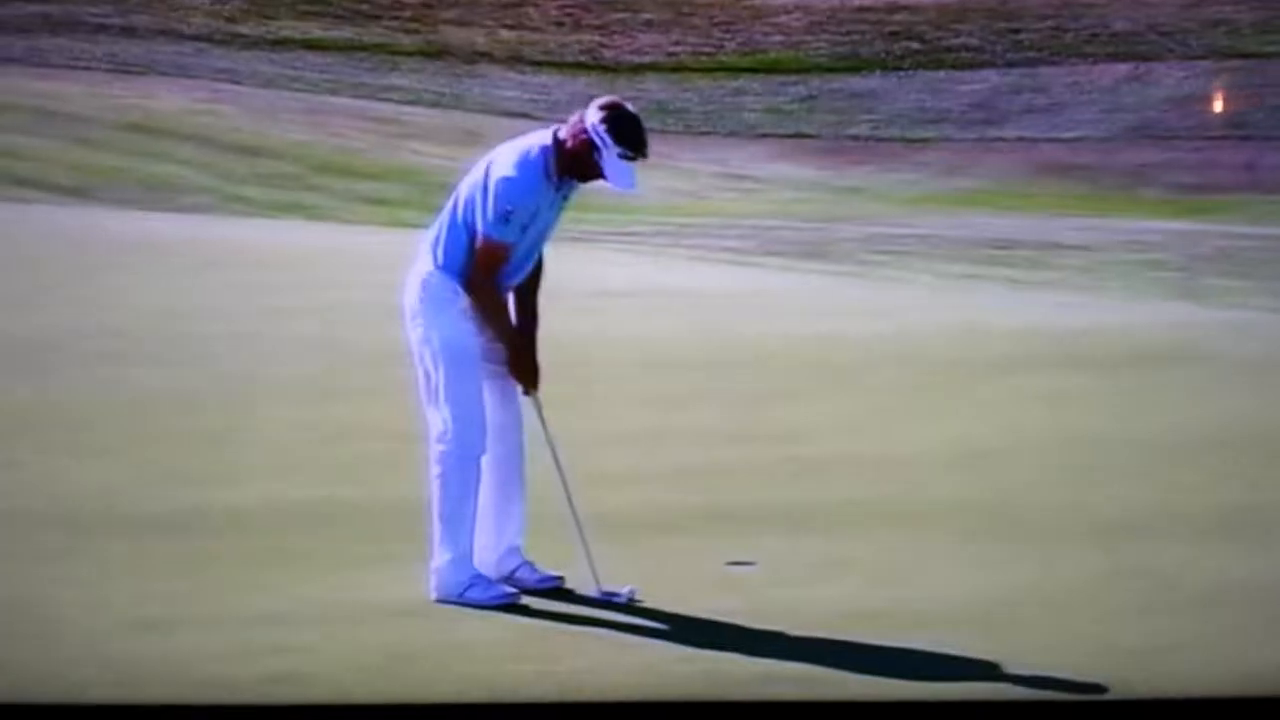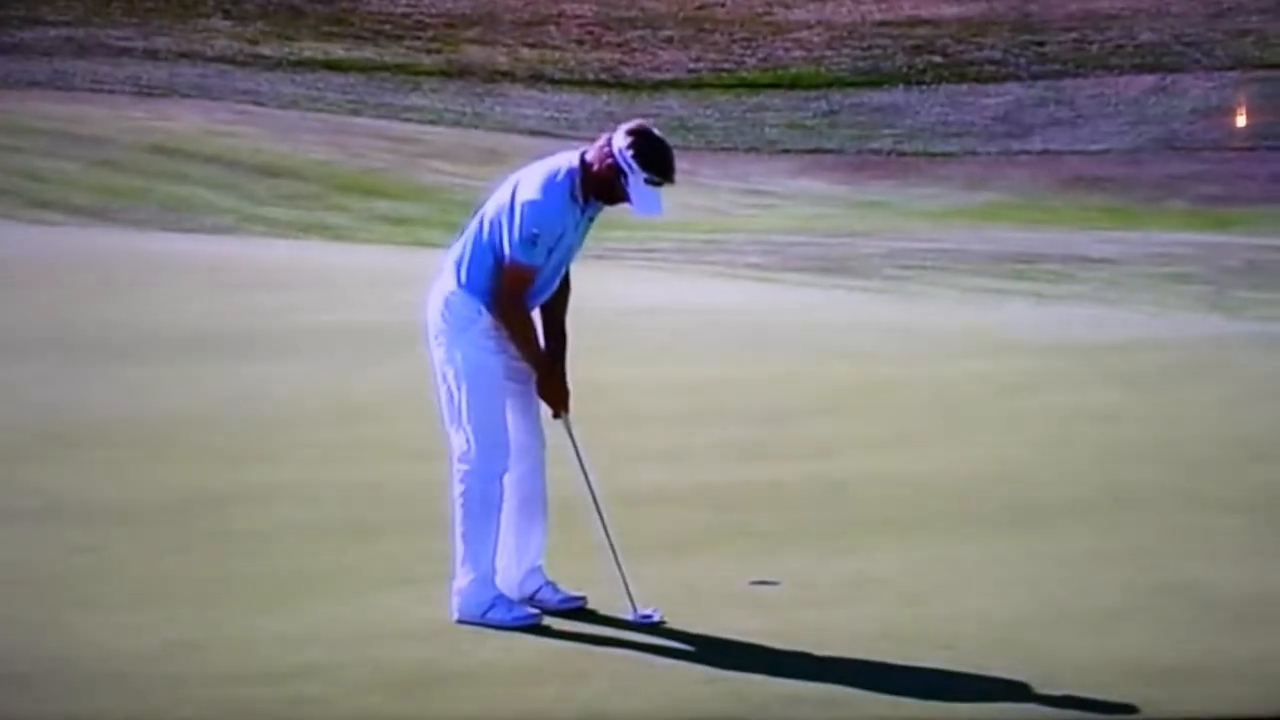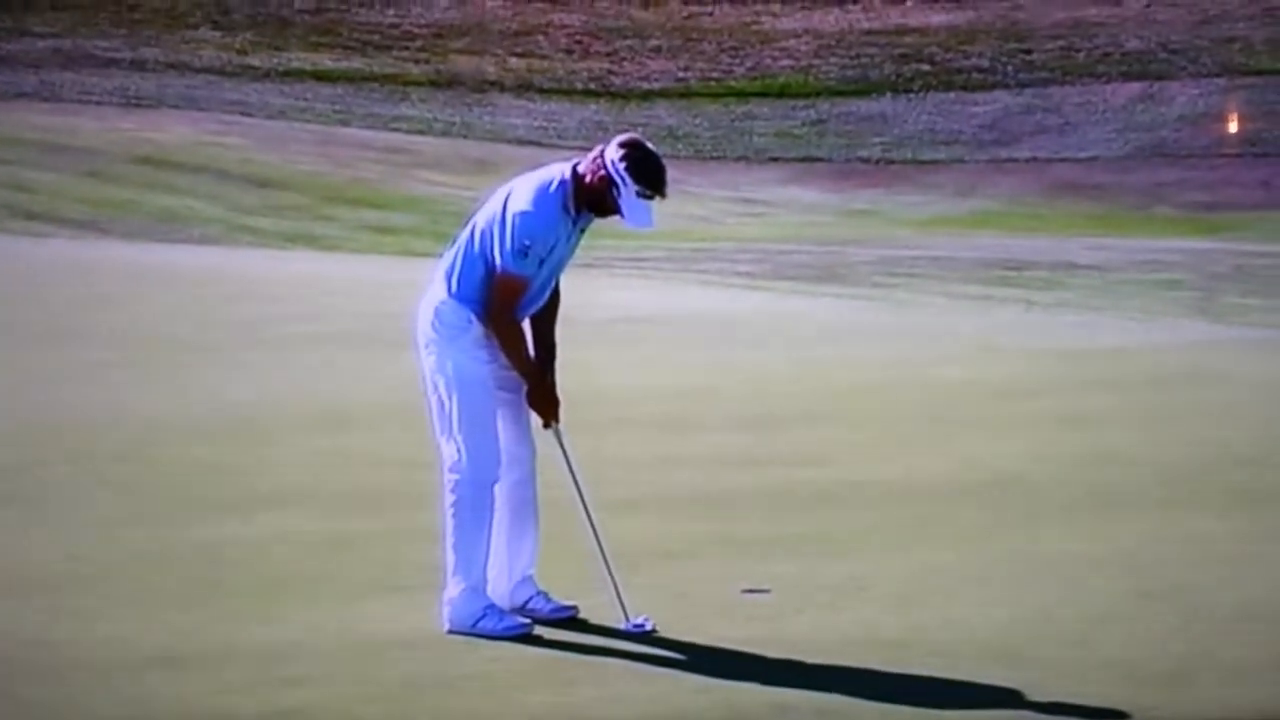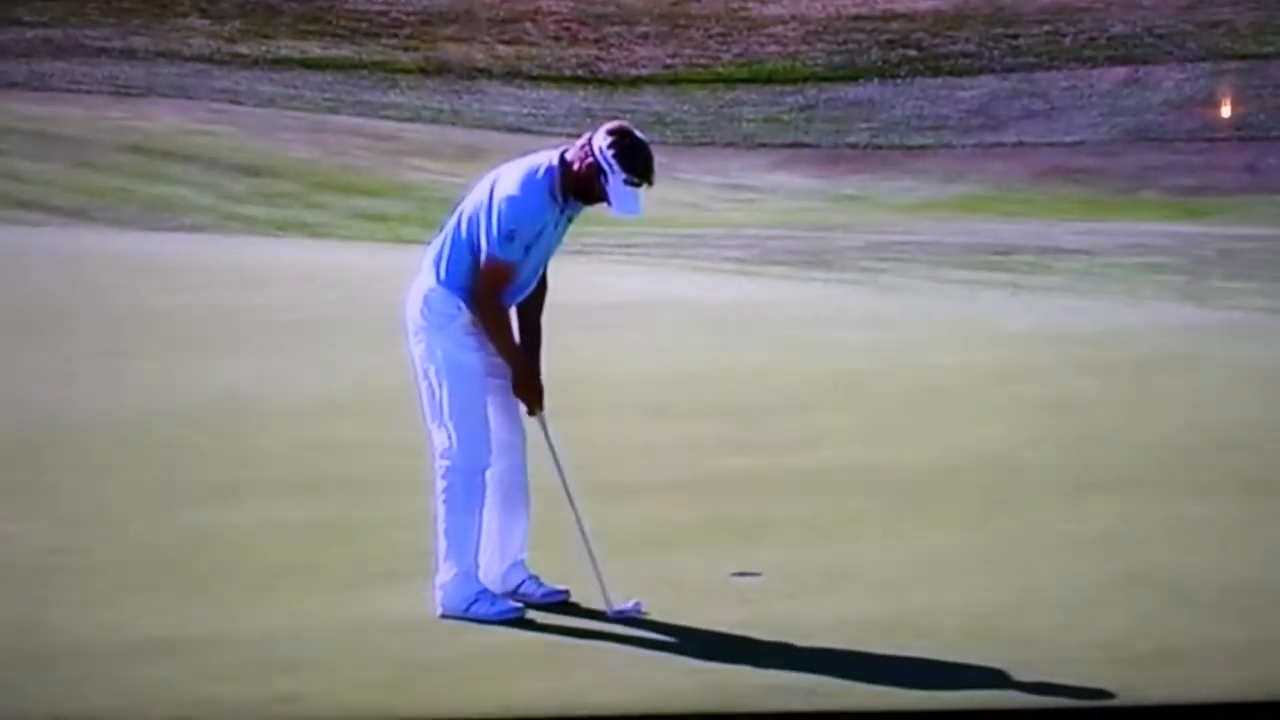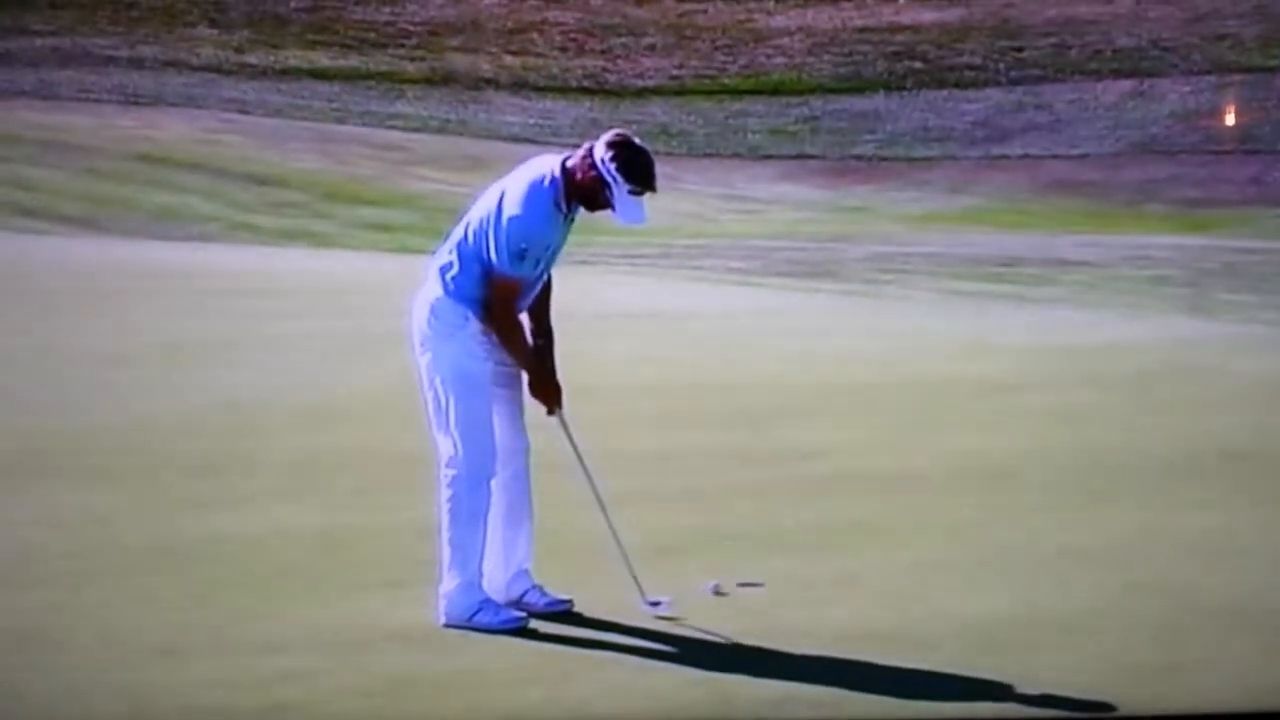
dt=1s
person 1, frame 1
left shoulder: (562, 171)
right shoulder: (518, 177)
right elbow: (481, 277)
left wrist: (527, 339)
right wrist: (515, 349)
left hip: (479, 297)
right hip: (445, 295)
left knee: (504, 432)
right knee: (462, 436)
left ankle: (500, 558)
right ankle: (453, 573)
person 1, frame 2
left shoulder: (587, 192)
right shoulder: (544, 199)
left elbow: (557, 275)
right elbow: (510, 300)
left wrist: (557, 360)
right wrist: (545, 371)
left hip: (500, 316)
right hip: (468, 314)
left knee: (526, 452)
right knee: (485, 456)
left ankle: (522, 578)
right ankle: (475, 594)
person 1, frame 3
left shoulder: (578, 203)
right shoulder: (536, 209)
right elbow: (501, 309)
left wrist: (546, 370)
right wrist: (535, 382)
left hip: (490, 326)
right hip: (457, 324)
left knee: (516, 462)
right knee: (476, 466)
left ankle: (513, 587)
right ankle: (466, 602)
person 1, frame 4
left shoulder: (568, 191)
right shoulder: (523, 196)
right elbow: (487, 295)
left wrist: (532, 359)
right wrist: (520, 369)
left hip: (480, 313)
right hip: (447, 312)
left knee: (507, 448)
right knee: (467, 453)
left ankle: (505, 573)
right ankle: (458, 588)
person 1, frame 5
left shoulder: (560, 181)
right shoulder: (531, 211)
right elbow: (502, 307)
left wrist: (545, 350)
right wrist: (536, 371)
left hip: (484, 320)
right hip: (454, 321)
left knee: (511, 455)
right knee: (472, 461)
left ankle: (509, 581)
right ankle: (461, 596)
